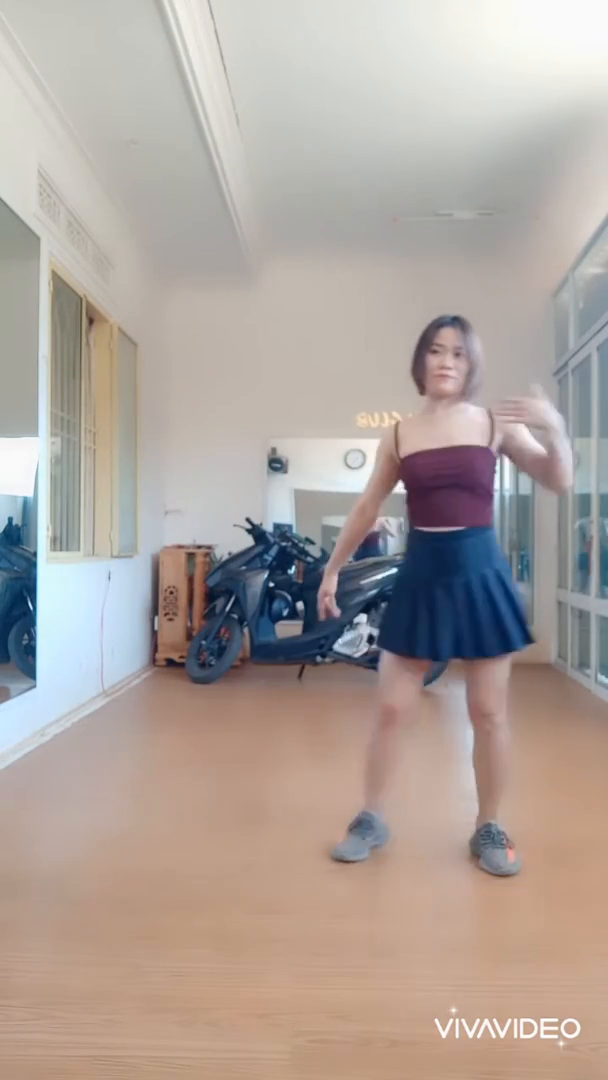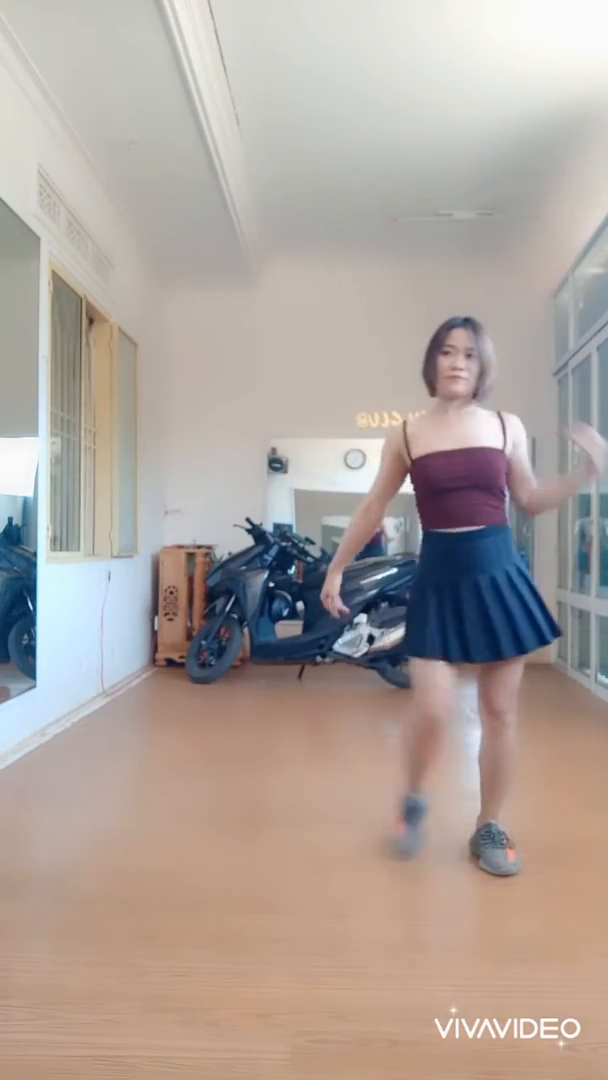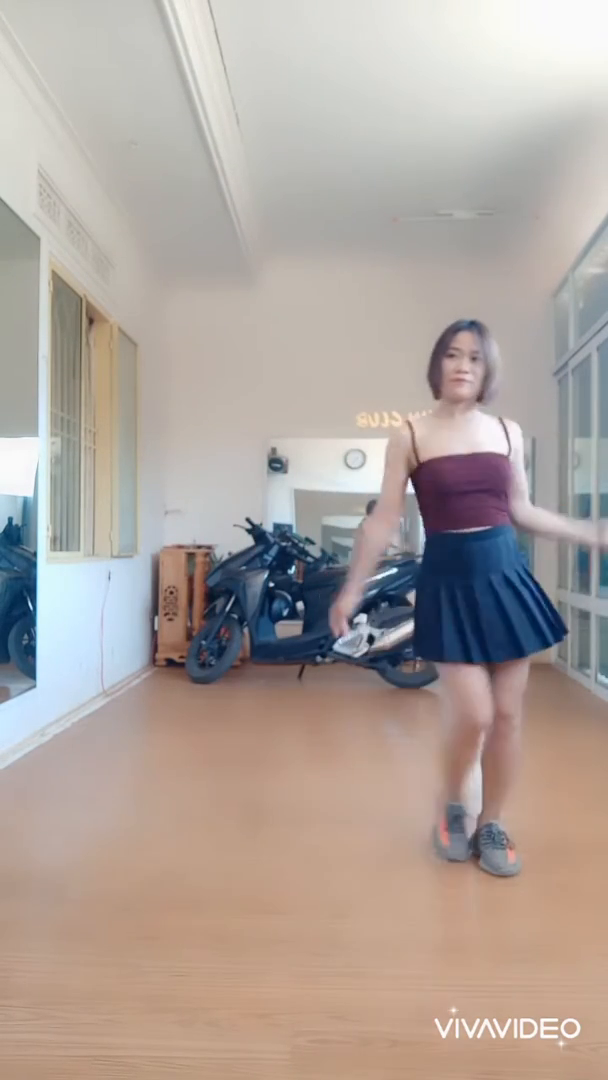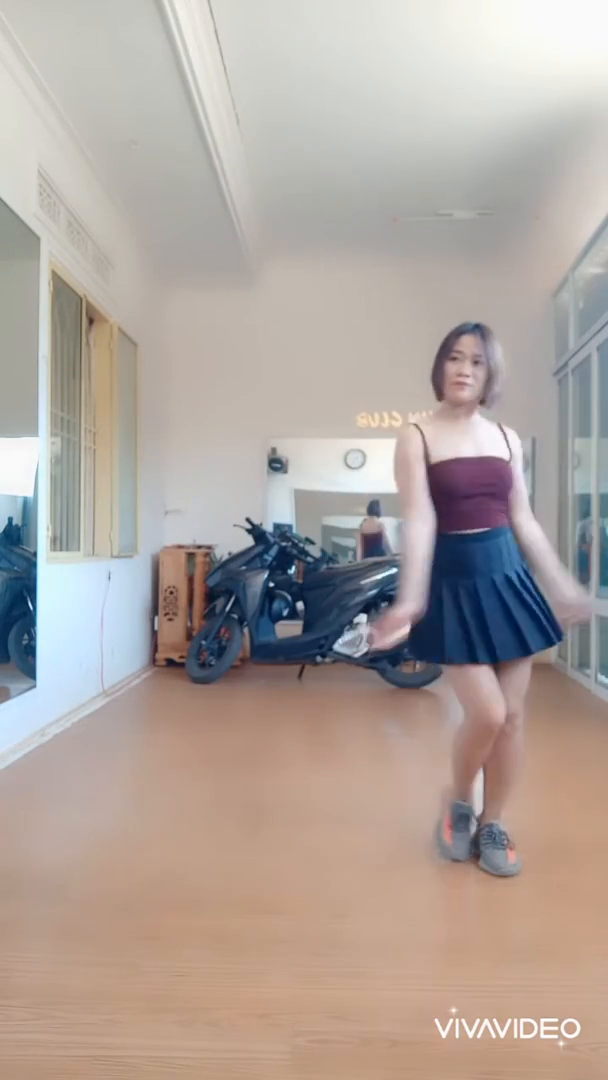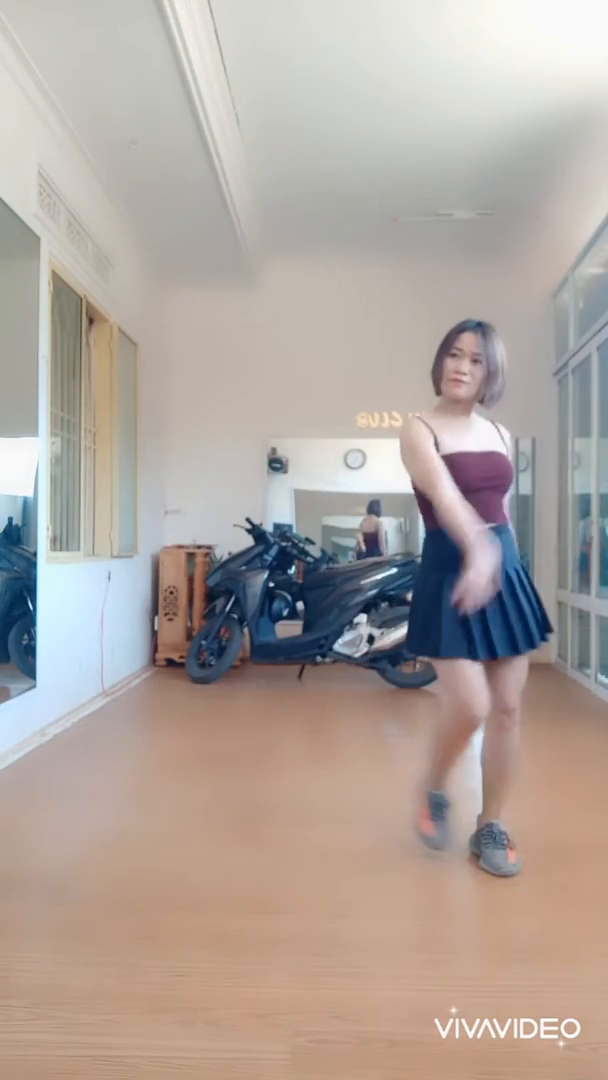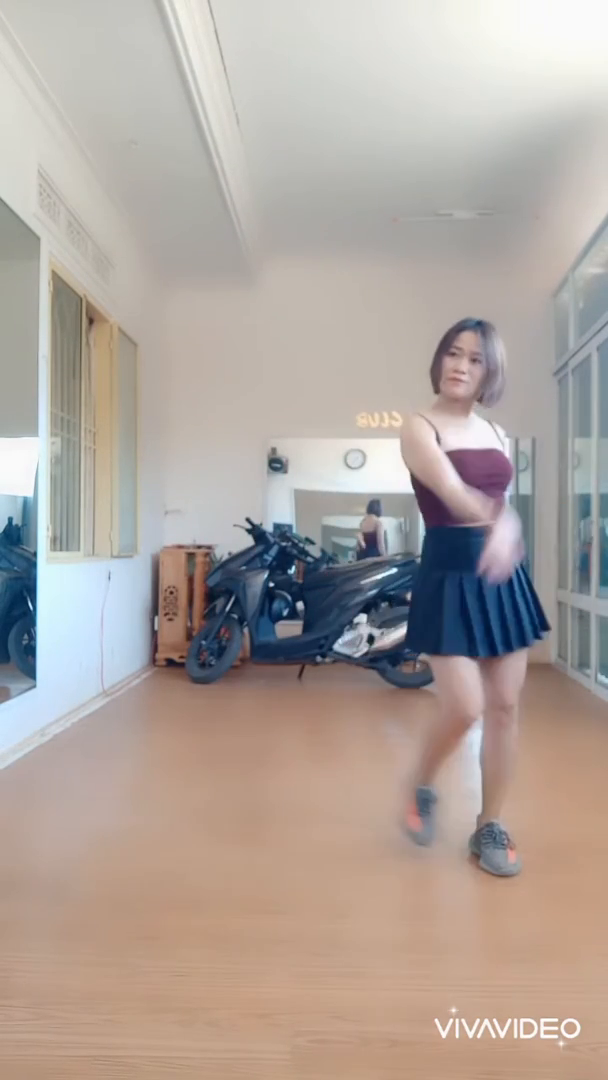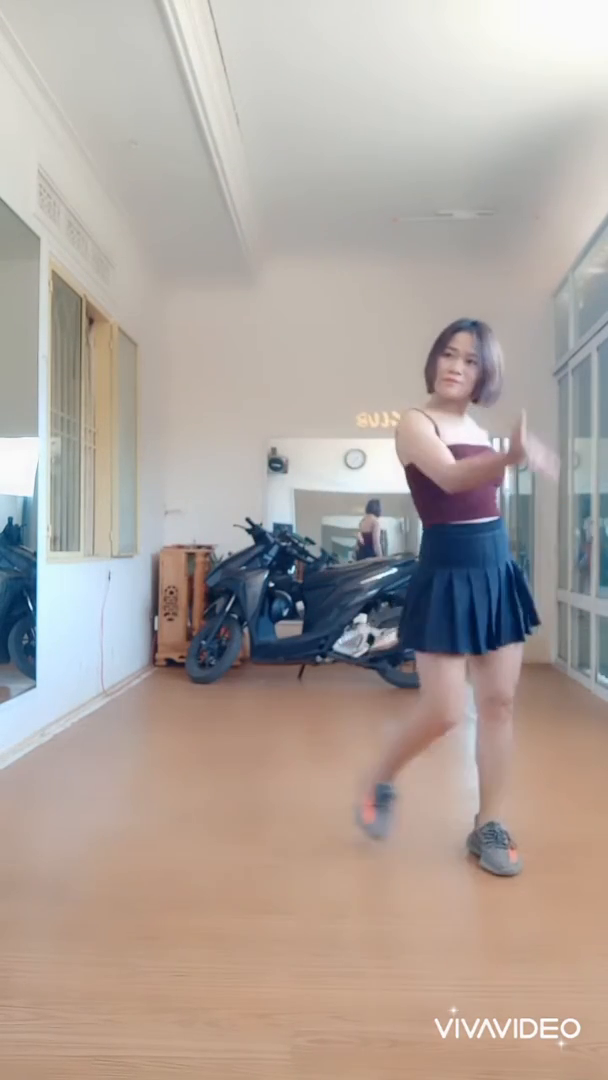
dt=0.1s
person 1, frame 1
left shoulder: (495, 422)
right shoulder: (399, 434)
left elbow: (558, 480)
right elbow: (366, 508)
left wrist: (552, 426)
right wrist: (332, 571)
left hip: (480, 575)
right hip: (421, 576)
left knee: (489, 714)
right knee: (393, 708)
left ankle: (489, 828)
right ankle: (371, 819)
person 1, frame 2
left shoulder: (506, 426)
right shoulder: (407, 434)
left elbow: (529, 499)
right elbow: (373, 508)
right wrist: (336, 568)
left hip: (502, 576)
right hip: (441, 579)
left knee: (501, 713)
right knee: (431, 712)
left ankle: (489, 826)
right ankle: (413, 801)
person 1, frame 3
left shoulder: (507, 432)
right shoulder: (411, 436)
left elbow: (519, 511)
right elbow: (385, 517)
right wrist: (353, 586)
left hip: (504, 578)
right hip: (445, 581)
left knee: (507, 716)
right knee: (473, 716)
left ankle: (491, 826)
right ankle: (451, 806)
person 1, frame 4
left shoulder: (507, 437)
right shoulder: (416, 437)
left elbow: (522, 518)
right elbow: (417, 516)
left wrist: (559, 581)
right wrist: (411, 591)
left hip: (508, 580)
right hip: (454, 584)
left knee: (511, 717)
right knee: (487, 714)
left ankle: (490, 826)
right ankle: (457, 805)
person 1, frame 5
left shoulder: (499, 434)
right shoulder: (420, 429)
right elbow: (444, 498)
right wrist: (477, 551)
left hip: (507, 575)
right hip: (449, 577)
left knee: (507, 712)
right knee: (471, 707)
left ankle: (490, 826)
right ankle: (432, 791)
person 1, frame 6
left shoulder: (494, 433)
right shoulder: (419, 427)
right elbow: (451, 491)
right wrist: (495, 523)
left hip: (506, 575)
right hip: (453, 576)
left knee: (504, 707)
right knee: (465, 708)
left ankle: (490, 828)
right ankle: (420, 788)
person 1, frame 7
left shoulder: (480, 432)
right shoulder: (415, 423)
right elbow: (451, 476)
right wrist: (511, 457)
left hip: (497, 569)
right hip: (447, 573)
left knee: (500, 703)
right knee: (443, 711)
left ankle: (489, 826)
right ankle: (380, 783)
